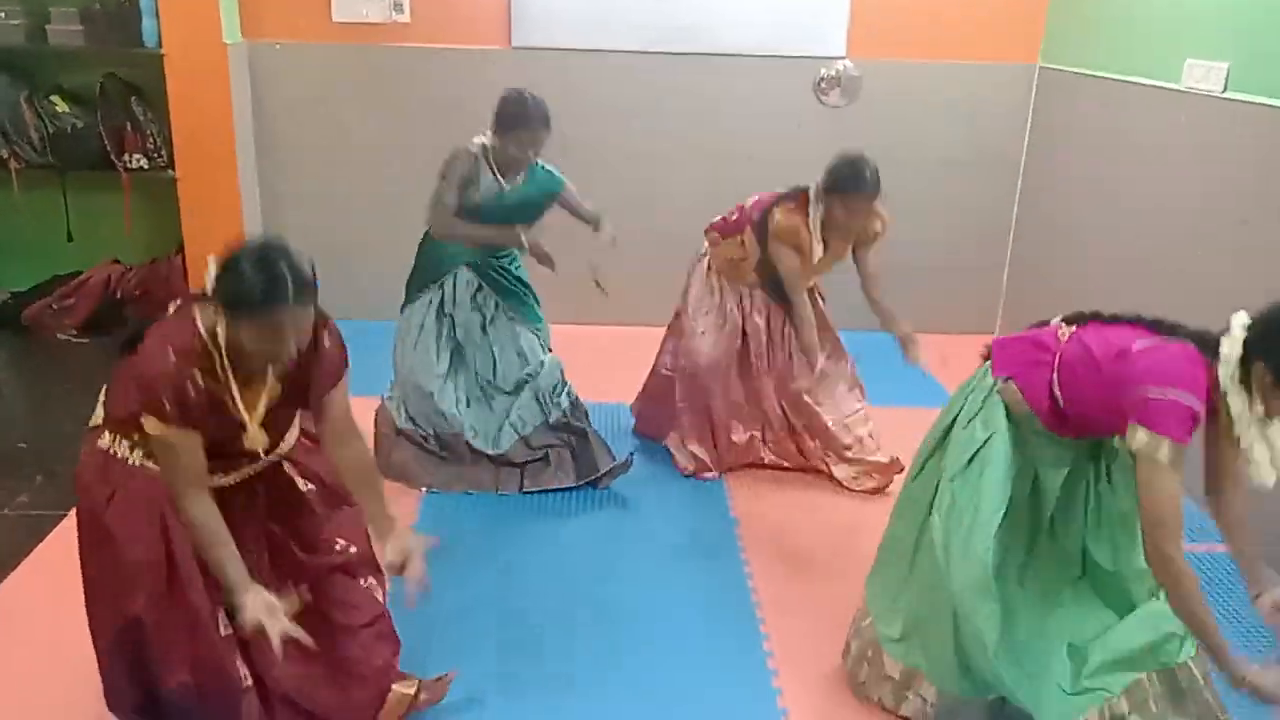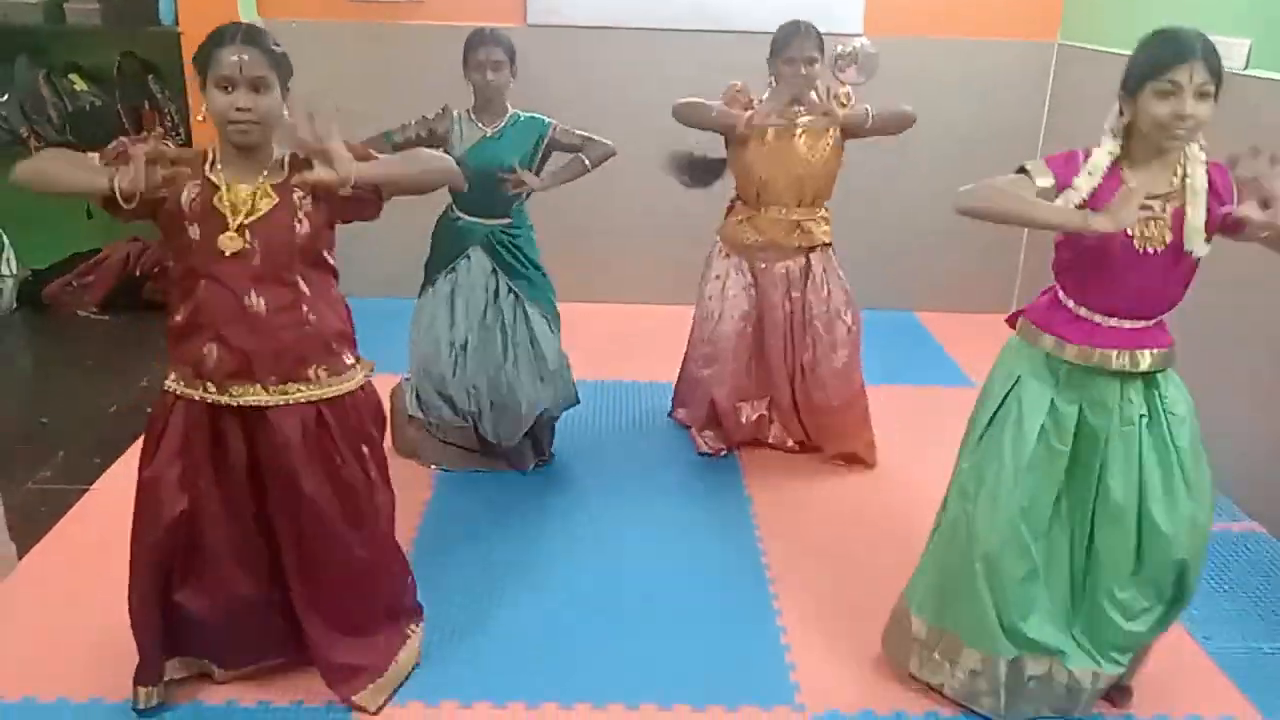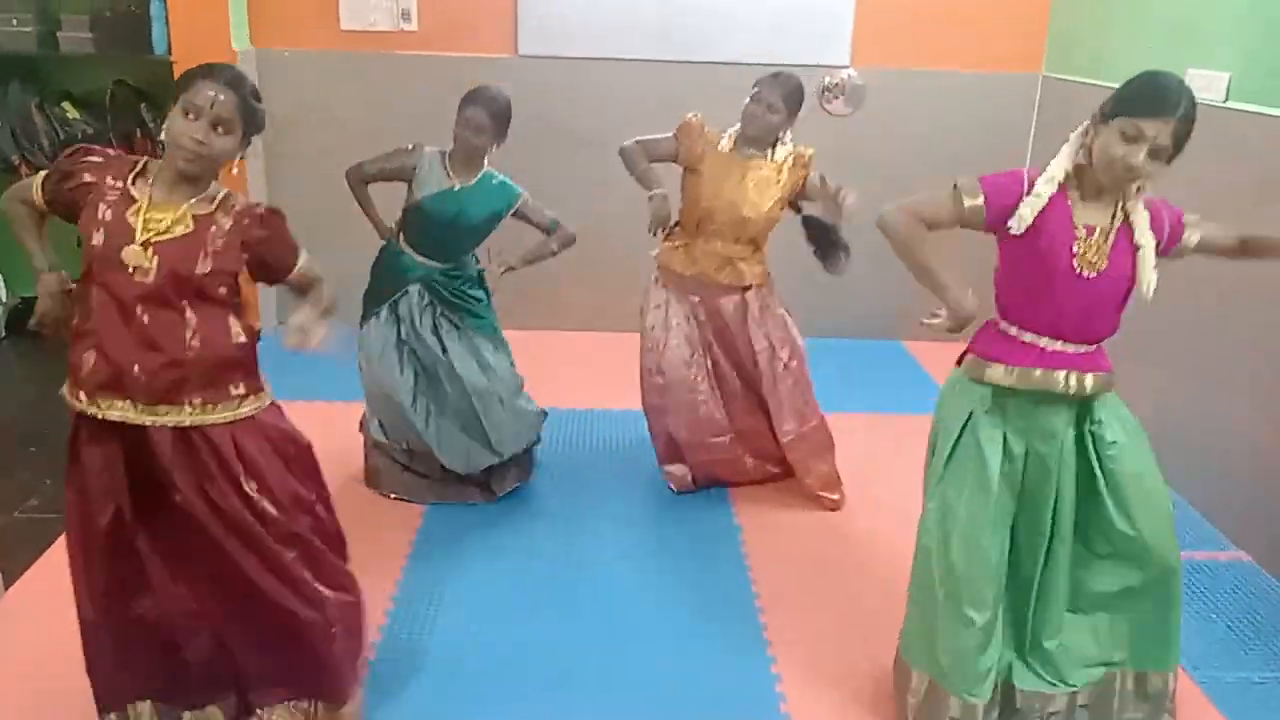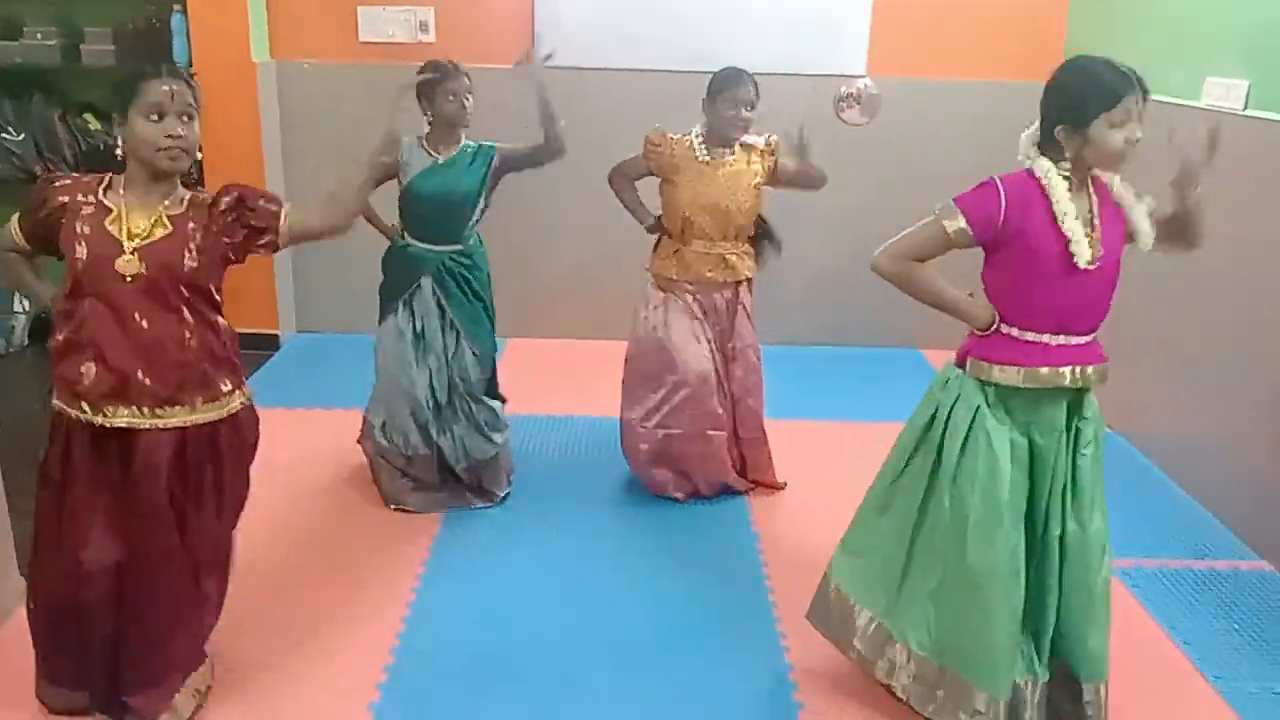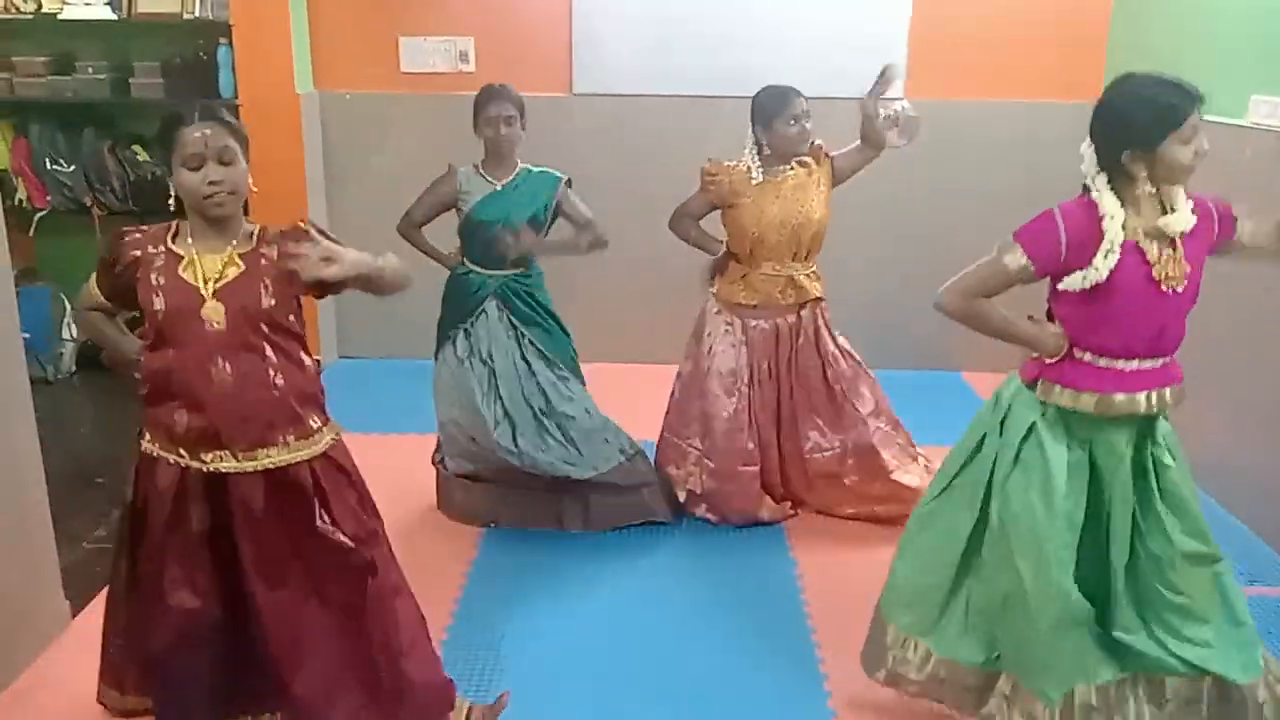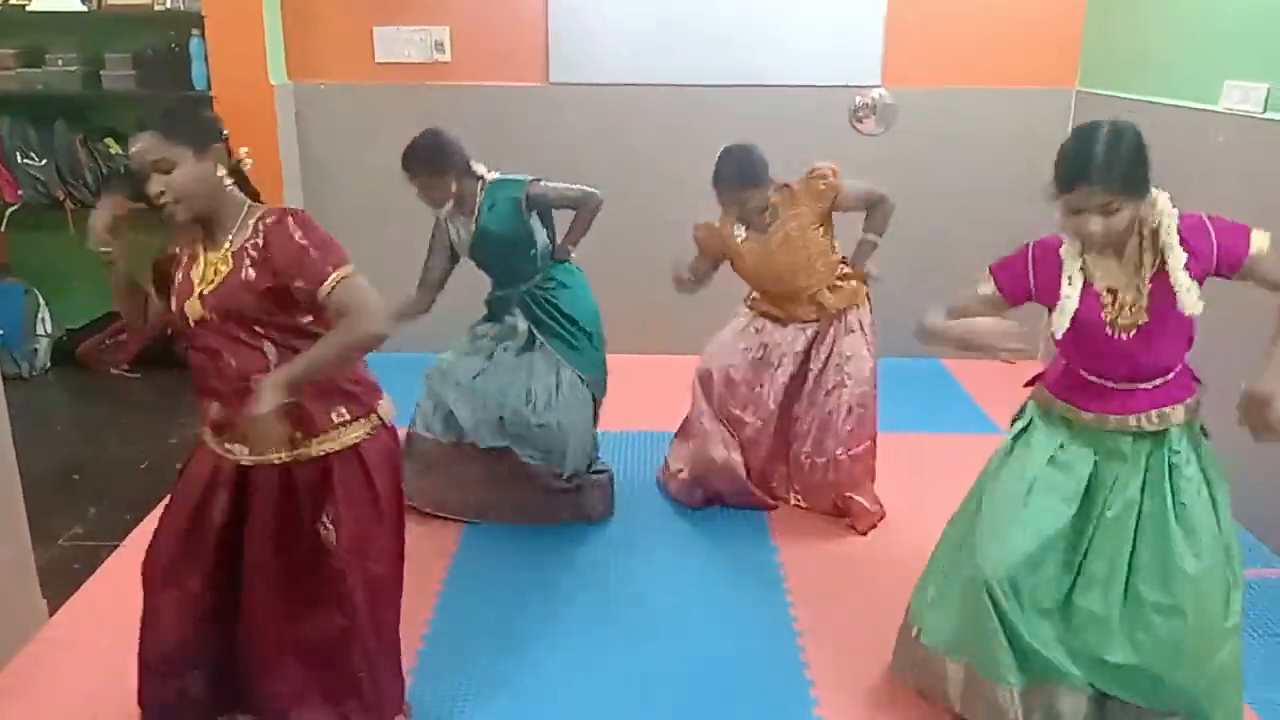
dt=0.5s
person 1, frame 1
left shoulder: (316, 338)
right shoulder: (174, 360)
left elbow: (341, 439)
right elbow: (190, 495)
left wrist: (386, 533)
right wrist: (242, 592)
left hip: (264, 454)
right hip: (149, 471)
left knee: (335, 557)
right knee: (165, 615)
person 1, frame 2
left shoulder: (315, 173)
right shoulder: (174, 178)
left elbow: (444, 171)
right elbow: (30, 175)
left wrist: (349, 173)
right wrist: (119, 181)
left hip: (320, 401)
right hip: (208, 407)
left knee: (341, 537)
right knee: (185, 537)
left ankle: (368, 643)
right ankle: (194, 651)
person 1, frame 3
left shoulder: (246, 224)
right shoulder: (95, 176)
left elbow: (310, 283)
left wrist: (310, 315)
left hip: (218, 425)
right hip: (114, 425)
left knee: (271, 555)
right knee: (129, 573)
person 1, frame 4
left shoulder: (220, 213)
right shoulder: (67, 199)
left elbow: (333, 217)
left wrist: (395, 147)
right wrist: (57, 306)
left hip: (199, 420)
right hip: (97, 424)
left knee: (186, 560)
right knee: (89, 563)
person 1, frame 5
left shoulder: (287, 250)
right shoulder: (140, 252)
left elbow: (395, 276)
right elbow: (89, 308)
left wrist: (355, 264)
right wrist: (142, 358)
left hip: (291, 462)
right hip: (187, 469)
left knee: (352, 584)
right knee: (184, 603)
person 1, frame 6
left shoulder: (285, 234)
right shoulder: (186, 254)
left elbow: (364, 322)
left wrist: (281, 383)
left hip: (330, 442)
right hip: (230, 452)
left knee: (338, 596)
right knee: (186, 581)
person 2, frame 1
left shoulder: (1222, 381)
right shoulder: (1172, 392)
left elbow: (1223, 490)
right elbow: (1164, 555)
right wrist: (1232, 666)
left hip: (1080, 428)
right hip: (1009, 417)
left knee: (1122, 555)
right knee: (966, 566)
person 2, frame 2
left shoulder: (1217, 186)
right shoulder: (1083, 171)
right elbow: (971, 200)
right wrist: (1094, 223)
left hip: (1144, 387)
right hip: (1048, 373)
left knee: (1161, 540)
right knee: (1004, 521)
left ankle: (1096, 655)
right ankle: (985, 658)
person 2, frame 3
left shoulder: (1151, 221)
right shoulder: (1025, 192)
left elbow: (1225, 241)
right elbow: (897, 217)
right wrist: (953, 295)
left hip: (1088, 414)
right hip: (997, 407)
left knee: (1143, 552)
right knee: (972, 561)
person 2, frame 4
left shoulder: (1115, 203)
right shoulder: (1006, 198)
left elbow: (1182, 238)
right elbow: (891, 259)
left wrist: (1186, 190)
right wrist: (976, 312)
left hip: (1071, 410)
right hip: (996, 404)
left knee: (1066, 560)
right knee: (981, 557)
person 2, frame 5
left shoulder: (1198, 220)
right shoulder: (1071, 227)
right elbow: (955, 297)
right wrist: (1042, 339)
left hip: (1141, 432)
right hip: (1056, 424)
left knee: (1176, 573)
right knee: (1038, 582)
person 2, frame 6
left shoulder: (1195, 240)
right shoulder: (1042, 260)
right elbow: (935, 322)
right wrist: (977, 332)
left hip: (1165, 446)
right hip: (1063, 436)
left knee: (1182, 615)
right knee: (1001, 569)
person 3, frame 1
left shoulder: (545, 180)
right shoulder: (466, 162)
left elbow: (595, 221)
right elbow: (440, 225)
left wrist: (605, 239)
right wrist: (512, 236)
left hip: (497, 272)
right hip: (445, 274)
left knee: (530, 361)
right knee: (428, 372)
right ankle: (430, 452)
person 3, frame 2
left shoulder: (534, 130)
right shoulder: (448, 125)
left elbow: (605, 148)
right elbow: (377, 145)
left wrist: (543, 182)
left hip: (511, 251)
right hip: (457, 249)
left knee: (524, 350)
right knee: (441, 349)
left ankle: (517, 441)
right ankle: (451, 439)
person 3, frame 3
left shoulder: (503, 192)
right shoulder: (418, 162)
left elbow: (563, 233)
right elbow: (356, 174)
left wrist: (513, 265)
right wrist: (381, 228)
left hip: (456, 291)
right hip: (400, 284)
left knee: (485, 383)
right knee: (393, 383)
left ankle: (485, 468)
right ankle: (409, 468)
person 3, frame 4
left shoulder: (487, 159)
right shoulder: (405, 154)
left elbow: (553, 149)
left wrist: (541, 87)
right wrist: (389, 232)
left hip: (463, 280)
right hip: (413, 276)
left knee: (466, 375)
right knee: (408, 379)
left ankle: (471, 469)
right ankle: (412, 473)
person 3, frame 5
left shoulder: (547, 184)
right shoulder: (460, 181)
left elbow: (595, 236)
right elbow: (408, 224)
left wrist: (543, 245)
right wrist: (446, 260)
left hip: (525, 305)
right hip: (470, 307)
left knee: (554, 400)
right knee: (473, 411)
left ankle: (570, 498)
right ankle: (481, 497)
person 3, frame 6
left shoulder: (513, 193)
right shoulder: (446, 225)
left elbow: (591, 199)
right elbow: (424, 298)
left wrist: (562, 252)
left hip: (561, 308)
right hip: (511, 313)
left knee: (557, 409)
right knee: (452, 386)
left ankle: (561, 488)
person 4, frame 1
left shoulder: (863, 223)
right shoulder: (786, 223)
left elbow: (872, 283)
right elbow: (796, 296)
left wrist: (897, 328)
right wrist: (813, 358)
left hip: (788, 282)
right hip: (728, 280)
left knee: (830, 366)
right knee: (707, 361)
right ankle: (702, 446)
person 4, frame 2
left shoulder: (835, 114)
right shoulder: (746, 110)
left elbow: (904, 117)
right elbow: (682, 111)
left wrist: (853, 117)
right wrist: (741, 119)
left hip: (810, 256)
right hip: (746, 253)
left knee: (830, 346)
right knee: (725, 344)
left ankle: (829, 434)
right ankle: (720, 425)
person 4, frame 3
left shoulder: (791, 169)
right shoulder: (701, 144)
left elbow: (834, 201)
right elbow: (631, 149)
left wrist: (836, 209)
right wrist: (656, 194)
left hip: (745, 291)
right hip: (683, 284)
left knee: (779, 377)
right knee: (678, 380)
left ankle: (794, 466)
right ankle: (696, 462)
person 4, frame 4
left shoulder: (759, 159)
right shoulder: (672, 151)
left elbow: (815, 178)
right elbow: (618, 177)
left wrist: (802, 155)
right wrist: (650, 222)
left hip: (732, 291)
right hip: (676, 287)
left knee: (737, 382)
right knee: (684, 378)
left ankle: (734, 468)
right ankle: (681, 471)
person 4, frame 5
left shoulder: (820, 173)
right shoulder: (731, 181)
left elbow: (873, 145)
right elbow: (679, 220)
left wrist: (873, 105)
right wrist: (720, 250)
left hip: (803, 314)
right hip: (739, 314)
left knee: (845, 402)
right knee: (727, 410)
right ankle: (730, 498)
person 4, frame 6
left shoulder: (810, 197)
right shoulder: (723, 233)
left elbow: (880, 202)
right elbow: (696, 278)
left wrist: (863, 249)
right wrist: (683, 278)
left hip: (835, 318)
right hip: (773, 323)
left knee: (837, 413)
right knee: (722, 375)
left ankle: (843, 498)
right ankle: (712, 479)
